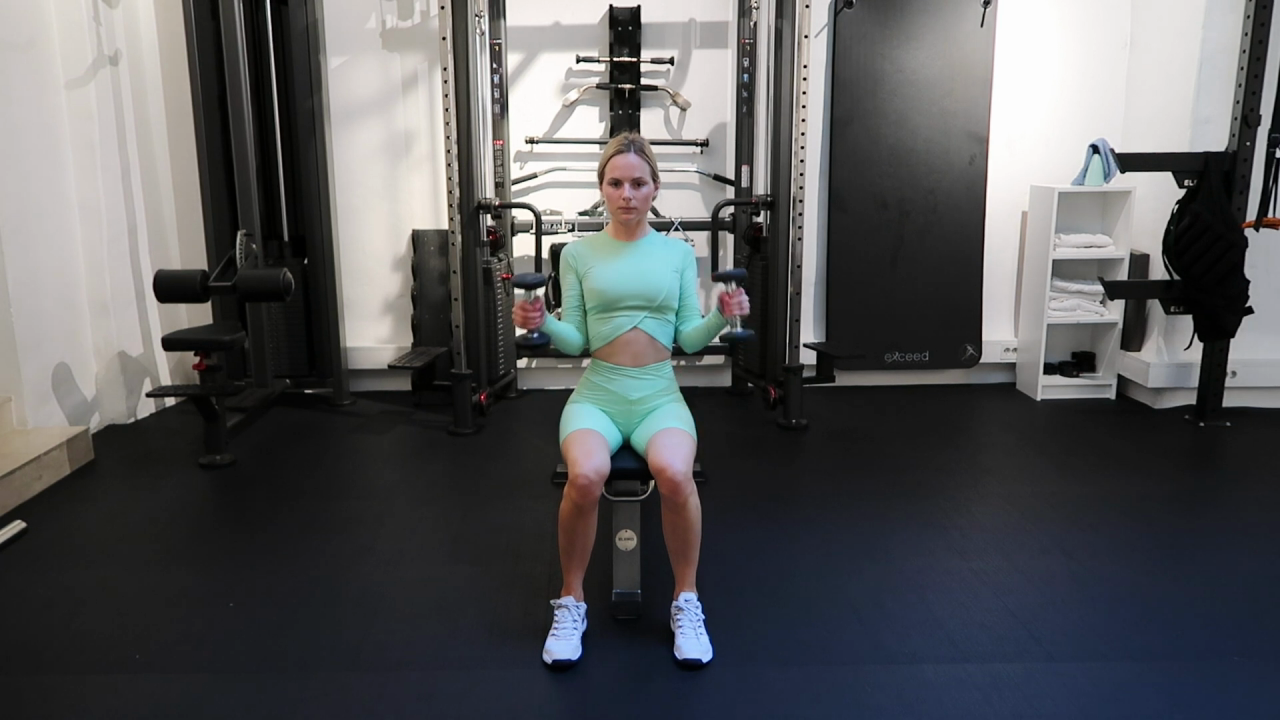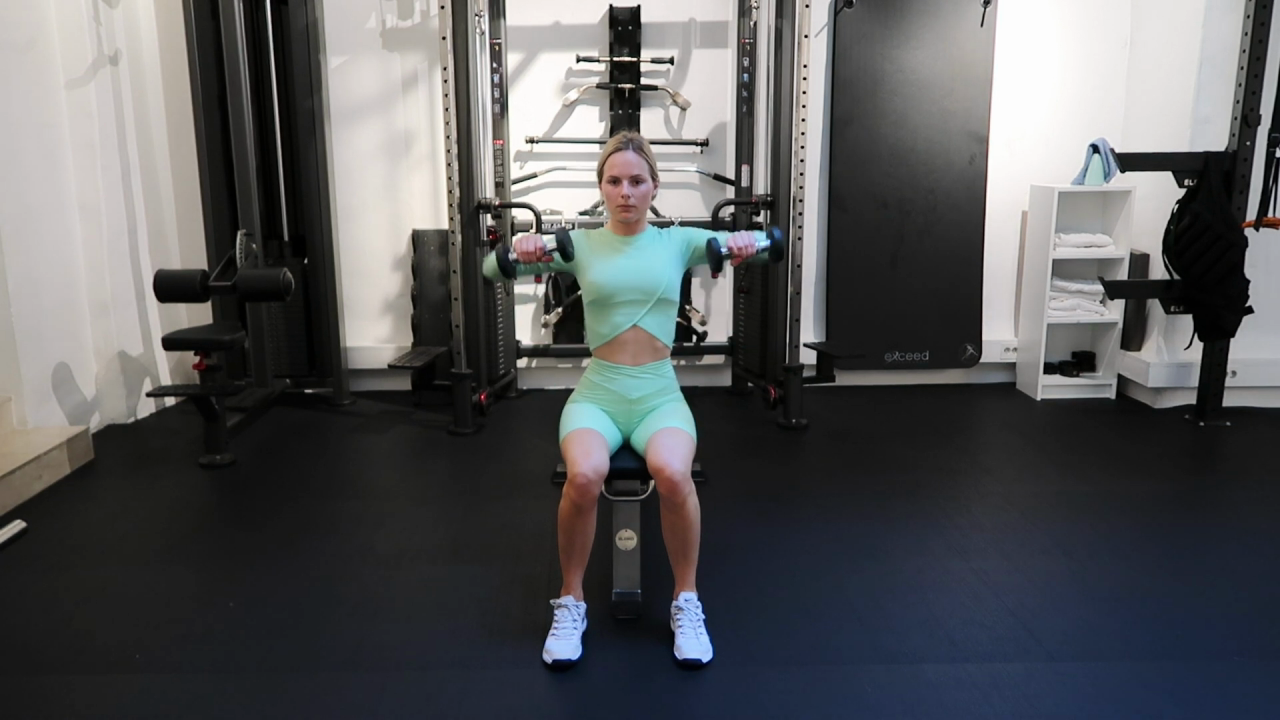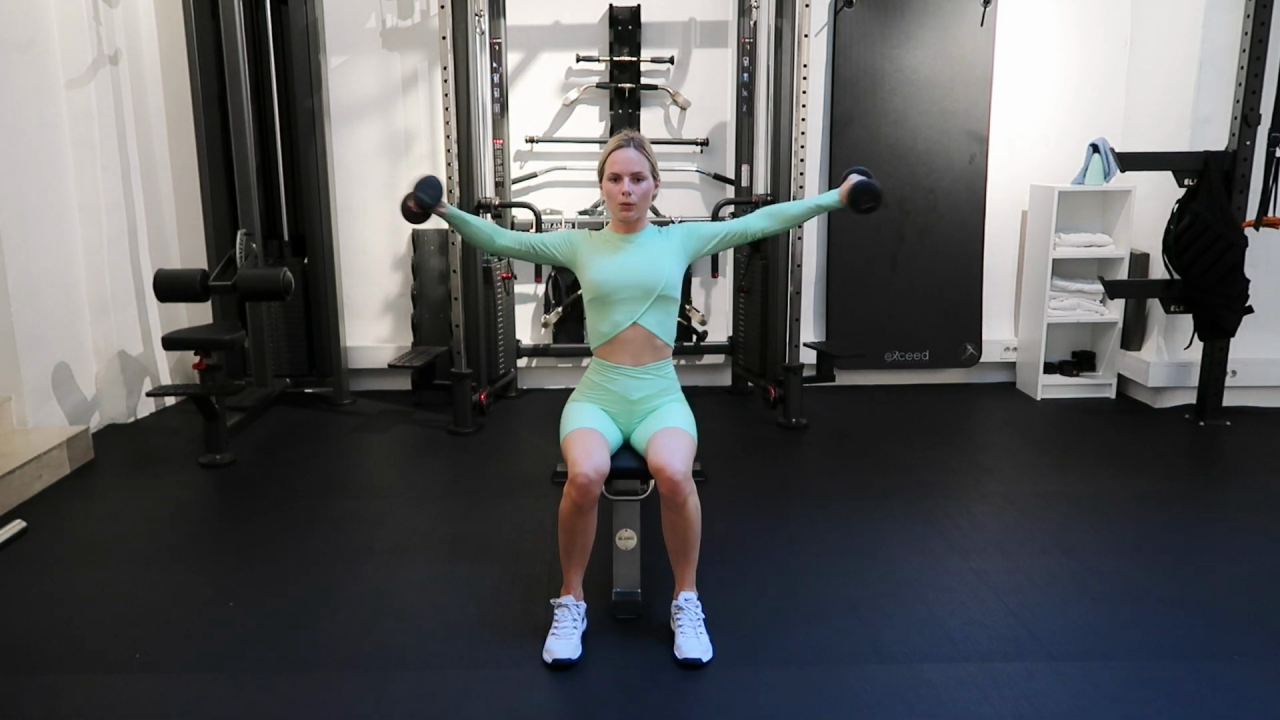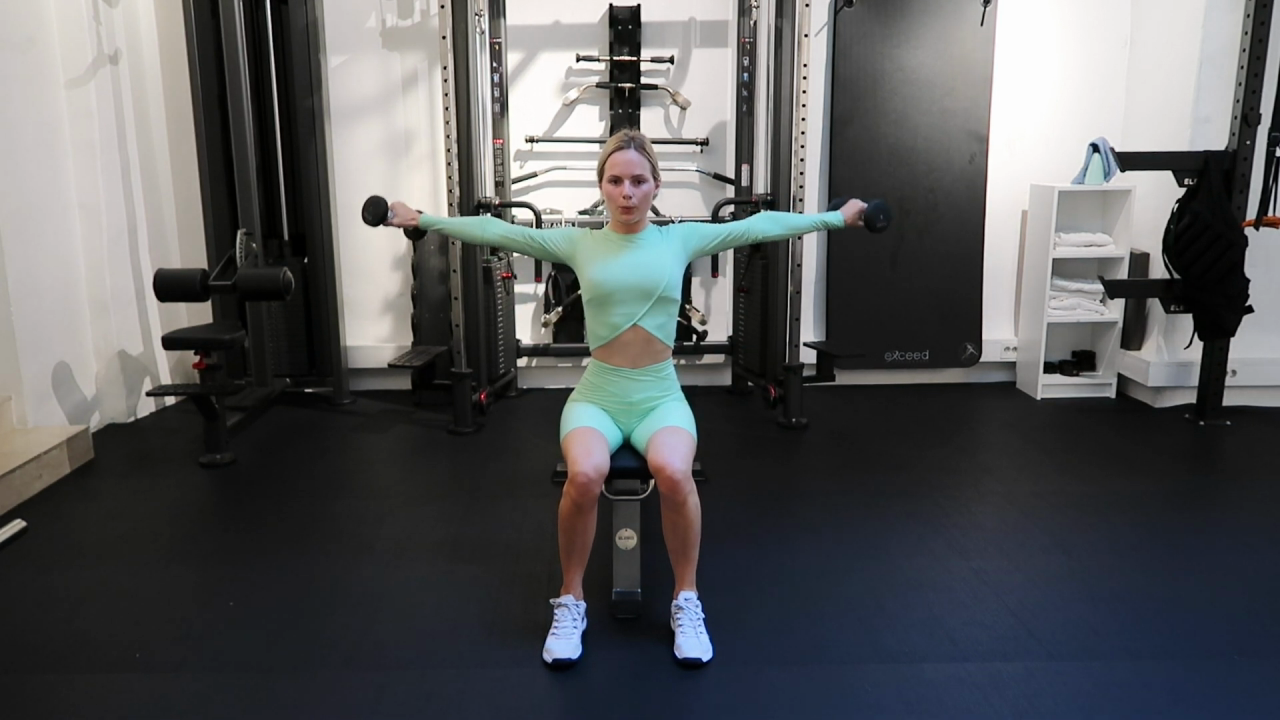
dt=0.7s
person 1, frame 1
left shoulder: (678, 252)
right shoulder: (578, 253)
left elbow: (689, 335)
right elbow: (573, 339)
left wrist: (722, 319)
right wrist: (539, 325)
left hip: (659, 395)
right hip: (596, 395)
left knee: (675, 475)
right knee: (585, 477)
left ankle: (686, 602)
right ankle: (570, 603)
person 1, frame 2
left shoulder: (678, 242)
right shoulder: (580, 244)
left elbow: (748, 239)
right elbow: (493, 266)
left wrist: (746, 240)
right wrist: (519, 248)
left hip: (659, 393)
right hip: (598, 392)
left knee: (673, 475)
right knee: (584, 477)
left ankle: (686, 602)
right ankle: (570, 603)
person 1, frame 3
left shoulder: (681, 239)
right shoulder: (579, 244)
left elbow: (756, 222)
right elbow: (497, 240)
left wrist: (831, 197)
right wrist: (446, 211)
left hip: (661, 394)
right hip: (598, 393)
left knee: (674, 475)
right knee: (584, 477)
left ankle: (686, 601)
right ankle: (570, 602)
person 1, frame 4
left shoulder: (681, 239)
right shoulder: (578, 243)
left elbow: (759, 227)
right elbow: (498, 233)
left wrist: (836, 217)
right wrist: (421, 219)
left hip: (661, 395)
right hip: (597, 395)
left knee: (674, 473)
right knee: (584, 476)
left ankle: (687, 601)
right ankle: (569, 602)
